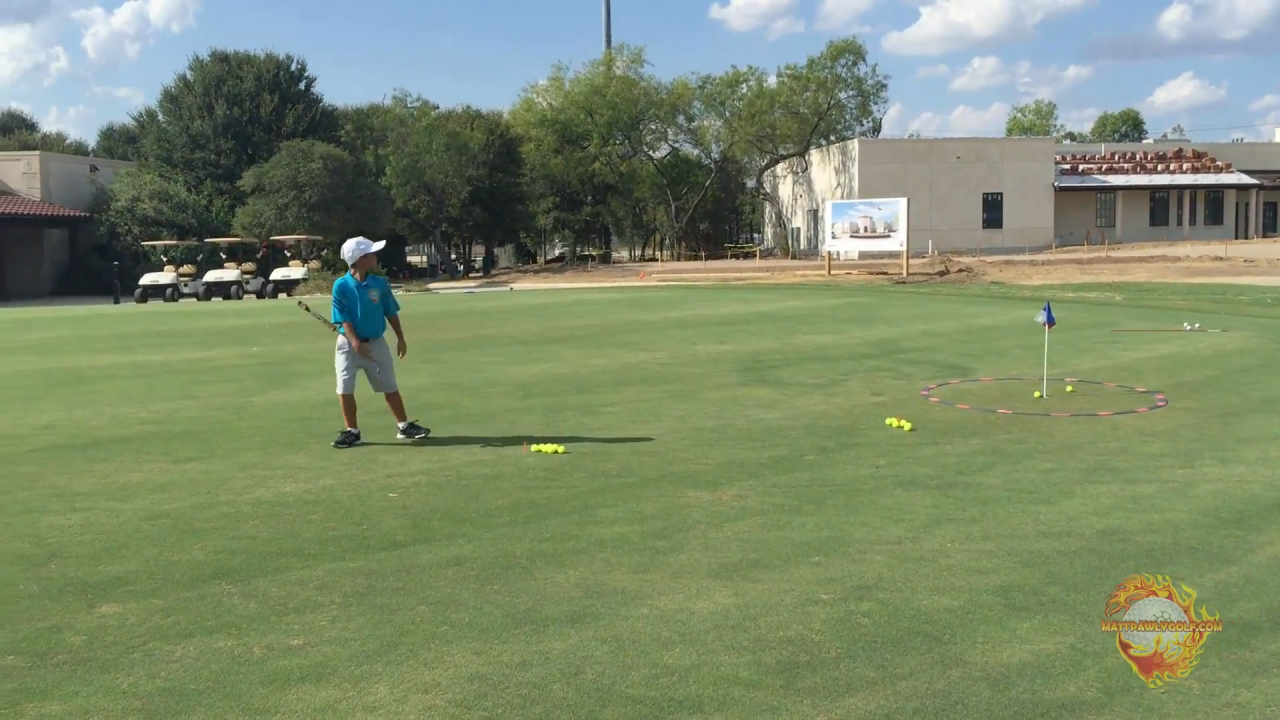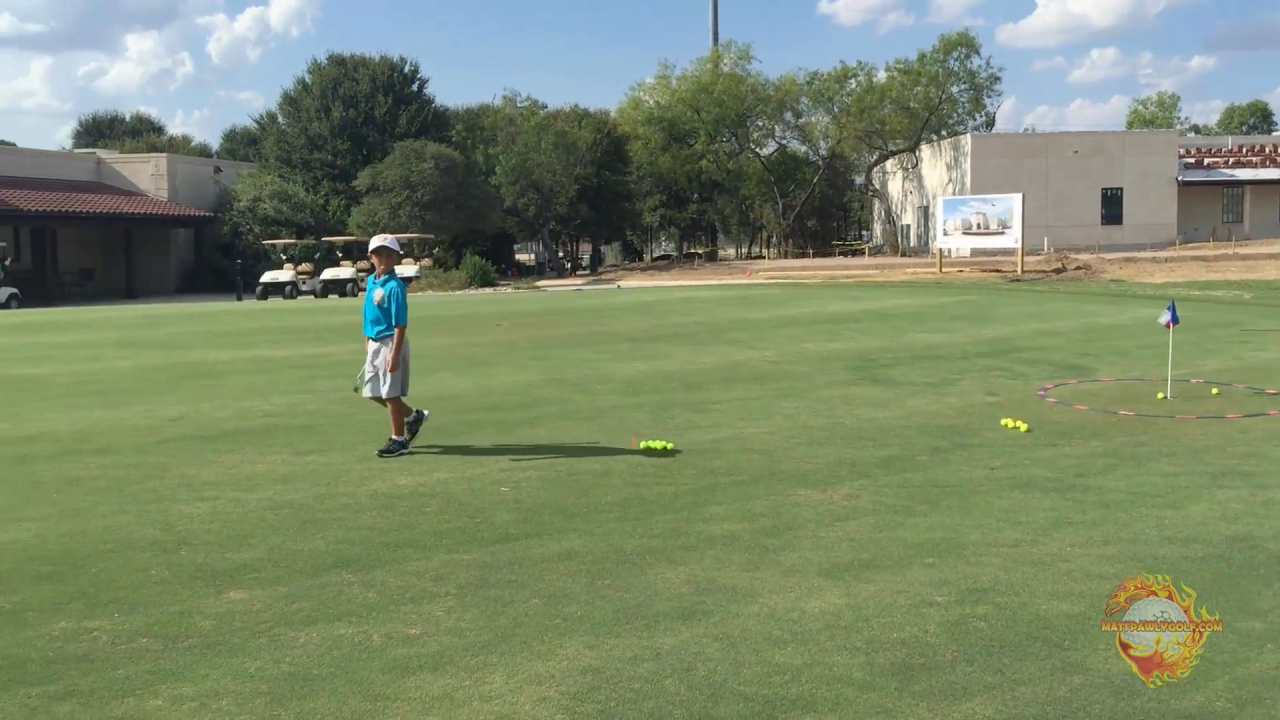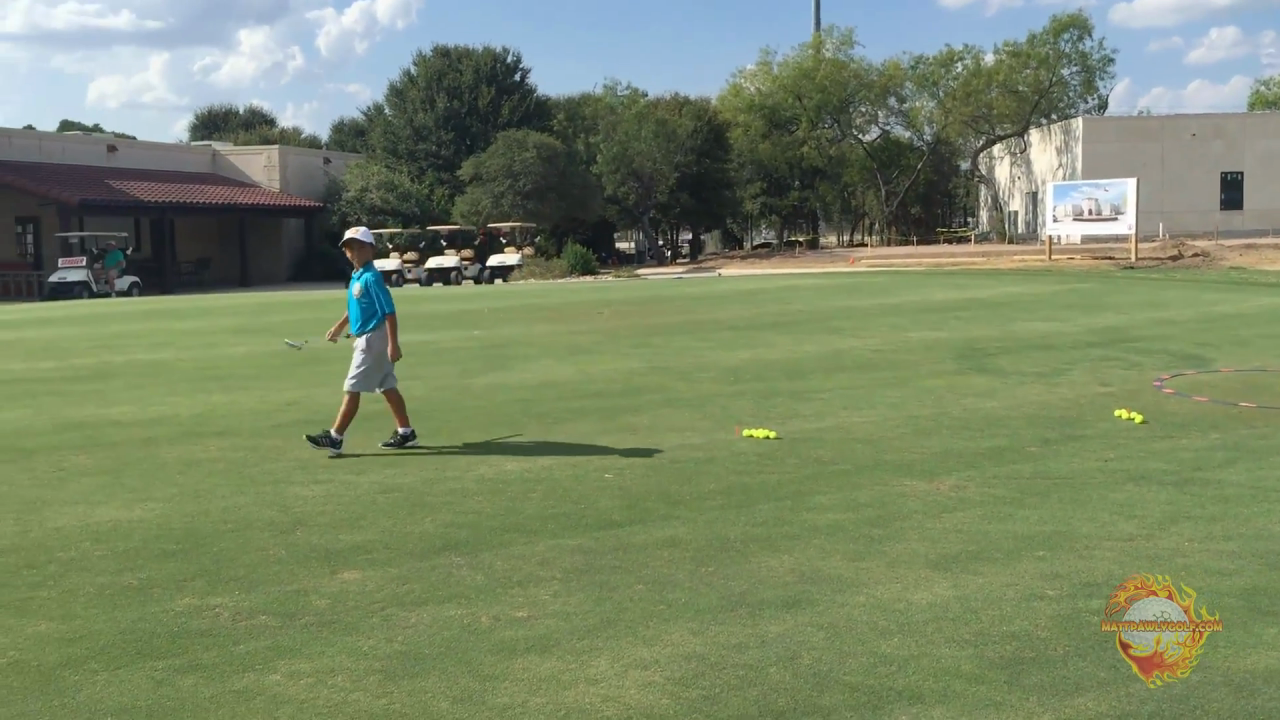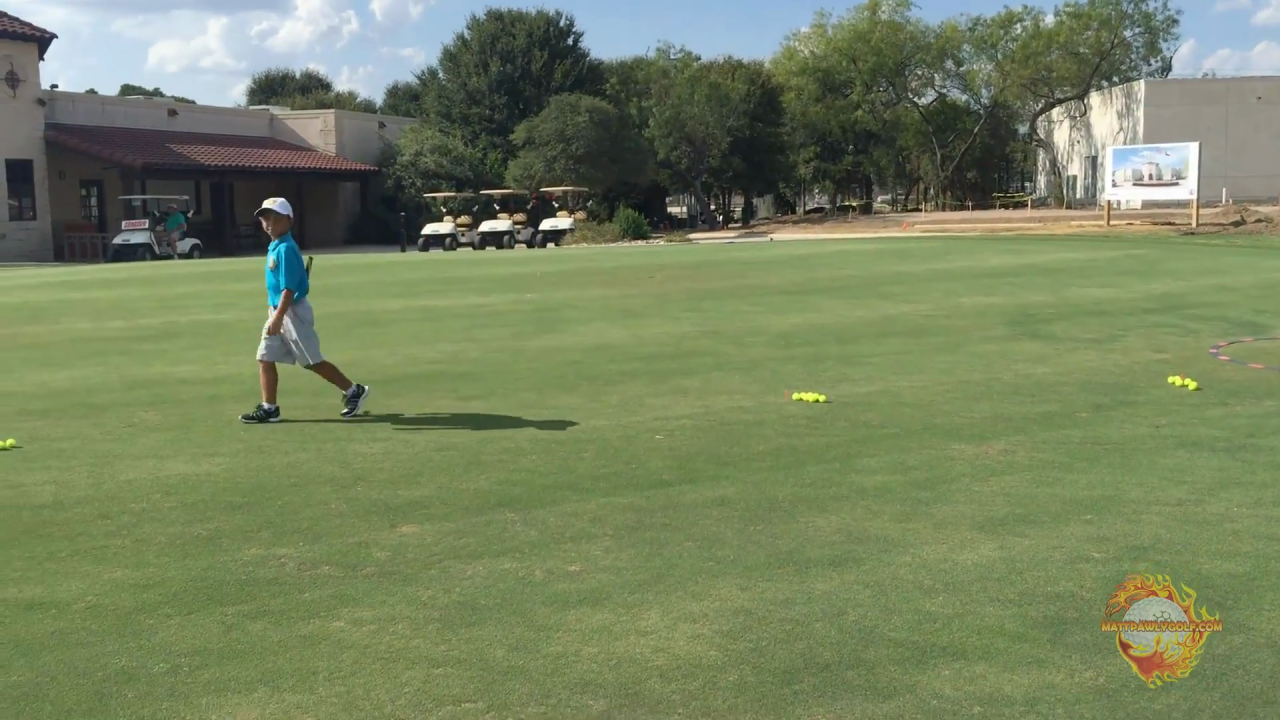
dt=0.7s
person 1, frame 1
left shoulder: (379, 283)
right shoulder: (341, 286)
left elbow: (391, 313)
right elbow: (343, 320)
left wrist: (400, 339)
right wrist: (355, 343)
left hip: (375, 342)
right hip: (350, 344)
left knee: (389, 388)
right knee: (345, 390)
left ankle: (404, 426)
right ankle: (351, 431)
person 1, frame 2
left shoulder: (395, 286)
right shoulder: (371, 281)
left elbow: (399, 323)
left wrist: (394, 353)
right wrist: (368, 340)
left hip: (390, 345)
right hip: (374, 343)
left knee: (389, 393)
right knee: (373, 391)
left ankle: (399, 440)
right ankle: (412, 416)
person 1, frame 3
left shoulder: (372, 277)
right shoulder: (356, 275)
left elbow: (389, 312)
left wrist: (393, 344)
right wrist: (338, 326)
left hip: (372, 339)
right hip: (365, 338)
left knee: (352, 390)
right knee: (387, 387)
left ankle: (335, 437)
right ankle: (406, 432)
person 1, frame 4
left shoulder: (286, 249)
right shoulder: (274, 247)
left elbow: (289, 288)
left wrist: (277, 316)
left hip: (292, 312)
right hip: (278, 311)
left knee: (311, 361)
right knee: (265, 358)
left ankle: (353, 392)
right ankle: (268, 408)
